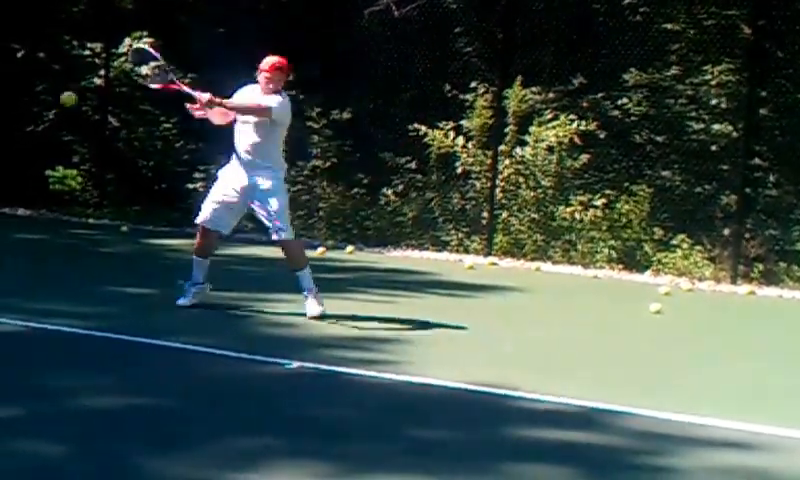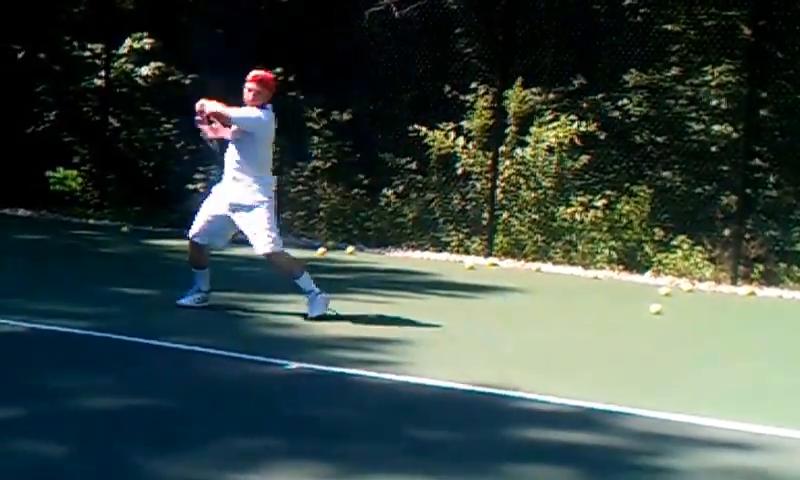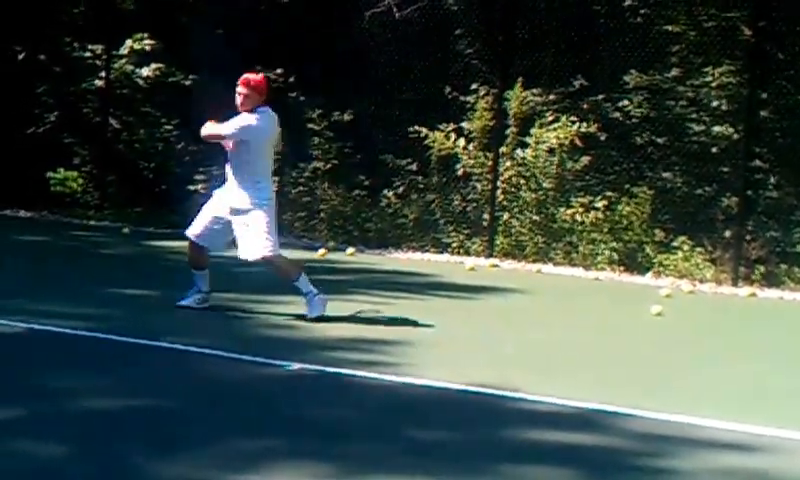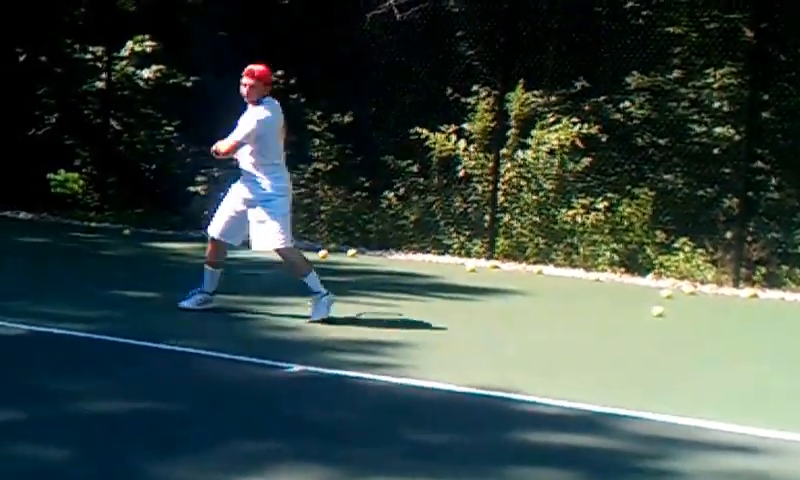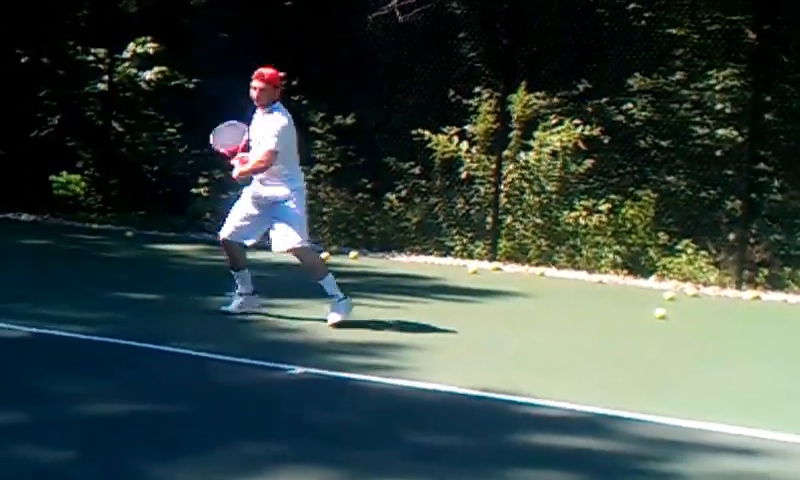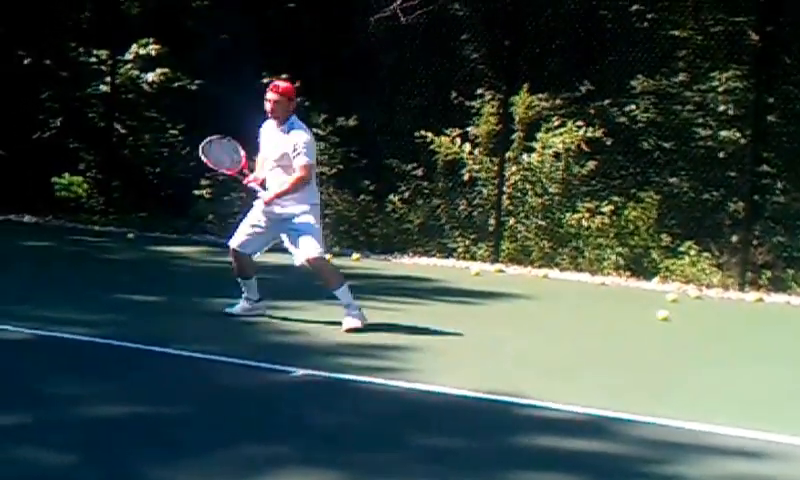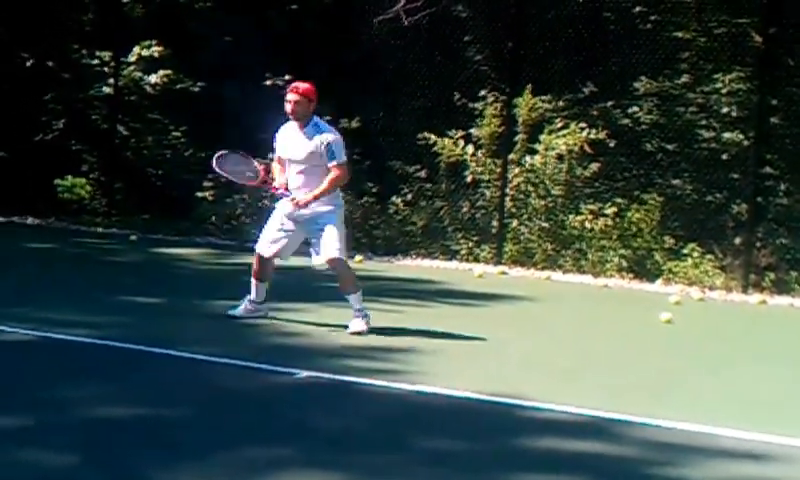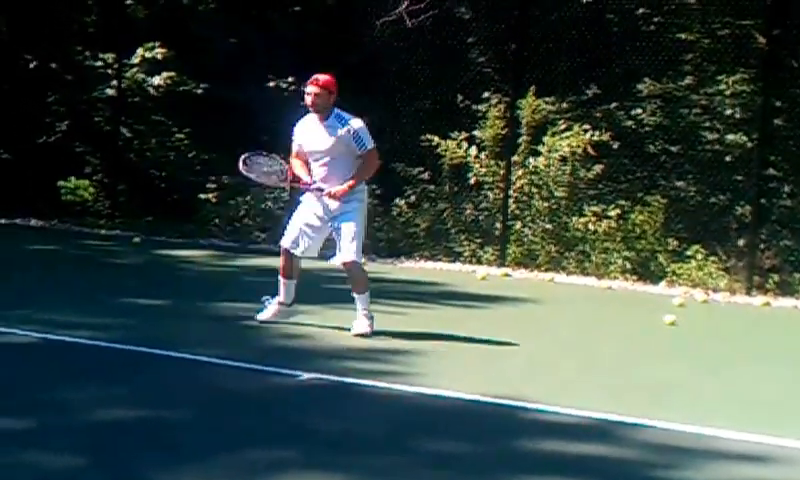
dt=0.1s
person 1, frame 1
left shoulder: (281, 104)
right shoulder: (250, 93)
left elbow: (254, 109)
right elbow: (227, 116)
left wrist: (215, 102)
right wrist: (206, 110)
left hip: (267, 180)
right hip: (236, 174)
left knee: (285, 239)
right knee: (206, 227)
left ankle: (310, 293)
right ankle: (197, 284)
person 1, frame 2
left shoulder: (258, 117)
right shoulder: (248, 111)
left elbow: (214, 109)
left wrist: (205, 106)
right wrist: (217, 129)
left hip: (254, 195)
right hip: (228, 190)
left knee: (271, 252)
right knee: (198, 239)
left ankle: (314, 295)
right ankle: (201, 290)
person 1, frame 3
left shoulder: (248, 123)
right shoulder: (268, 117)
left elbow: (207, 131)
right elbow: (275, 144)
left wrist: (212, 127)
left hip: (253, 199)
right hip: (231, 193)
left knee: (266, 254)
right knee: (197, 240)
left ankle: (313, 295)
right ankle: (202, 291)
person 1, frame 4
left shoulder: (259, 115)
right shoulder: (271, 108)
left elbow: (225, 149)
left wrist: (218, 146)
left hip: (270, 191)
right hip: (246, 187)
left knee: (281, 247)
right knee: (216, 238)
left ankle: (321, 295)
right ankle: (206, 292)
person 1, frame 5
left shoulder: (279, 121)
right shoulder: (259, 113)
left elbow: (264, 162)
left wrist: (240, 170)
right wrist: (243, 153)
left hip: (286, 193)
right hip: (259, 191)
left knee: (297, 247)
right knee: (228, 238)
left ankle: (338, 299)
right ankle: (246, 294)
person 1, frame 6
left shoulder: (300, 136)
right shoulder: (267, 127)
left elbow: (304, 176)
left wrist: (274, 196)
right wrist: (257, 175)
left hip: (299, 208)
right hip: (270, 204)
left knee: (314, 258)
right knee: (238, 248)
left ankle: (352, 308)
right ankle: (253, 300)
person 1, frame 7
left shoulder: (327, 136)
right shoulder: (283, 133)
left elbow: (342, 173)
left wrist: (313, 197)
right wrist: (279, 180)
left hip: (325, 207)
right hip: (292, 206)
left knee: (334, 259)
right knee: (263, 253)
left ankle: (359, 313)
right ankle: (255, 302)
person 1, frame 8
left shoulder: (352, 126)
right shoulder: (302, 126)
left elbow: (372, 160)
right elbow: (296, 158)
left wrist: (349, 186)
right wrist: (304, 175)
left hip: (349, 201)
right hip: (316, 200)
left knee: (349, 260)
right knee: (289, 249)
left ankle: (364, 314)
right ankle: (283, 302)
